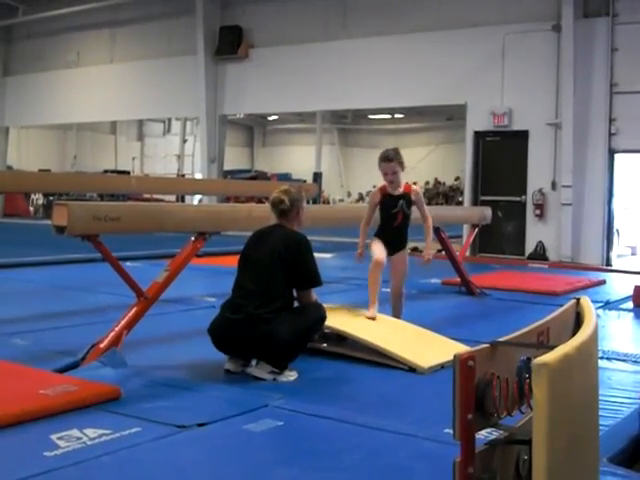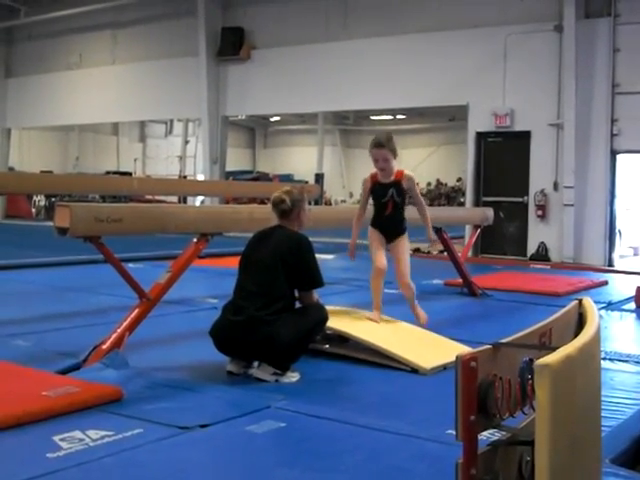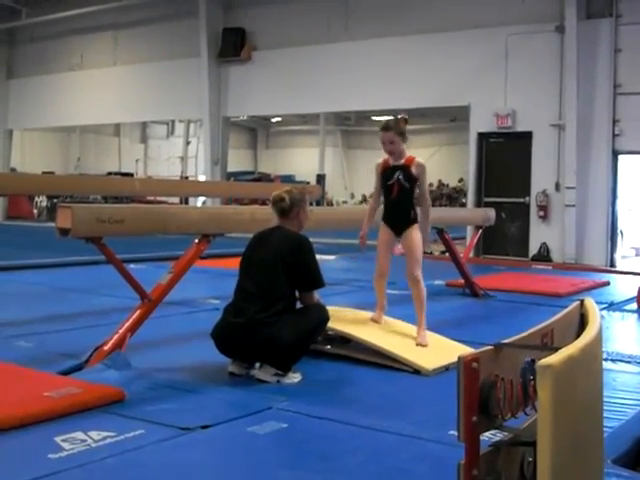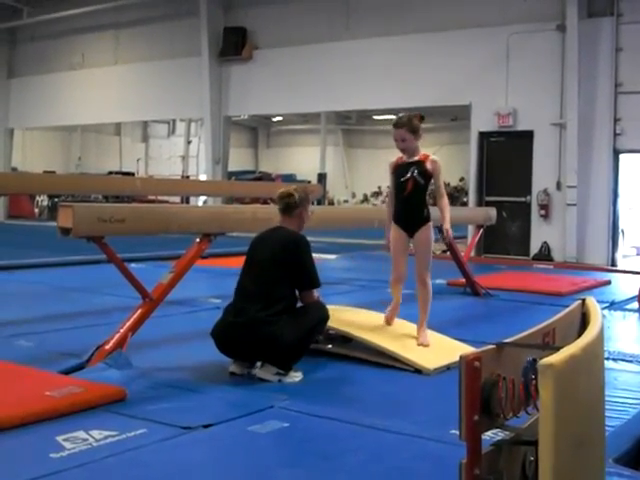
dt=0.3s
person 1, frame 1
left shoulder: (413, 192)
right shoulder: (377, 194)
left elbow: (427, 219)
right elbow: (366, 221)
left wrist: (428, 247)
right wrist: (361, 245)
left hip: (400, 245)
right hip: (380, 240)
left knee: (398, 289)
right knee: (378, 260)
right ankle: (373, 305)
person 1, frame 2
left shoulder: (406, 178)
right shoulder: (369, 181)
left elbow: (420, 205)
right elbow: (361, 211)
left wrist: (429, 231)
right wrist: (353, 239)
left hip: (399, 233)
right hip: (377, 230)
left knee: (405, 281)
right knee: (380, 267)
left ankle: (415, 307)
right ankle: (376, 309)
person 1, frame 3
left shoulder: (417, 165)
right shoulder: (381, 166)
left elbow: (424, 199)
right elbow: (376, 198)
left wrist: (425, 229)
right wrist: (365, 227)
left hip: (410, 223)
right hip: (387, 223)
left knee: (415, 275)
right knee: (381, 271)
left ankle: (421, 328)
right ankle: (380, 308)
person 1, frame 4
left shoulder: (431, 162)
right shoulder: (395, 165)
left elbow: (441, 196)
left wrist: (446, 223)
right wrist: (387, 231)
left hip: (422, 223)
right hip: (399, 223)
left knee: (423, 277)
right knee: (398, 276)
left ankle: (422, 327)
right ankle: (395, 303)
person 2, frame 1
left shoulder: (257, 236)
right shoulder: (297, 241)
right elbow: (305, 299)
left wrist: (289, 296)
right wrist: (312, 300)
right hip: (260, 334)
right knee: (316, 312)
left ankle: (239, 358)
right ankle: (270, 364)
person 2, frame 2
left shoulder: (258, 237)
right shoulder: (299, 242)
right elbow: (307, 298)
left wrist: (291, 296)
right wrist: (313, 300)
right hip: (262, 336)
right knee: (318, 313)
left ankle: (241, 359)
right ankle: (273, 366)
person 2, frame 3
left shoulder: (258, 238)
right shoulder: (299, 242)
right elbow: (308, 300)
right wrist: (316, 301)
right hip: (262, 337)
right knee: (319, 313)
left ankle: (243, 362)
right ankle: (275, 367)
person 2, frame 4
left shoulder: (261, 238)
right shoulder: (297, 241)
right elbow: (308, 298)
left wrist: (292, 297)
right wrist: (316, 299)
right hip: (263, 336)
right knee: (319, 312)
left ankle: (244, 361)
right ankle: (275, 366)
